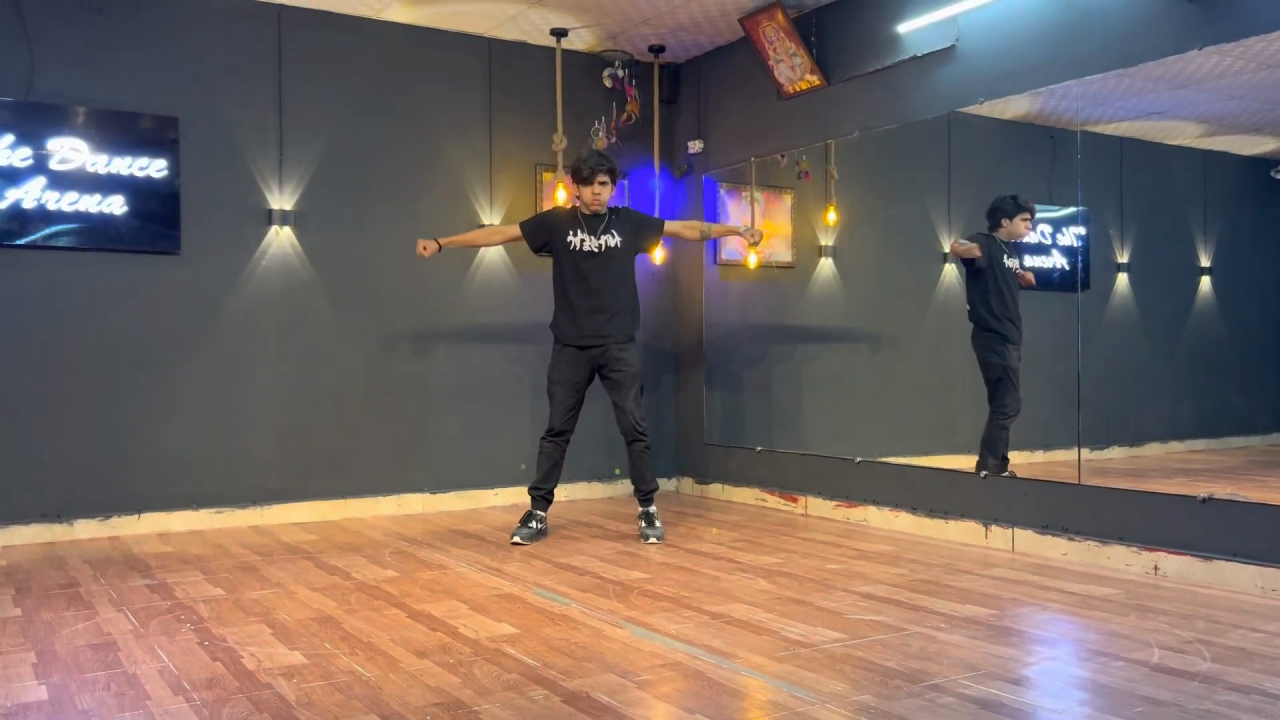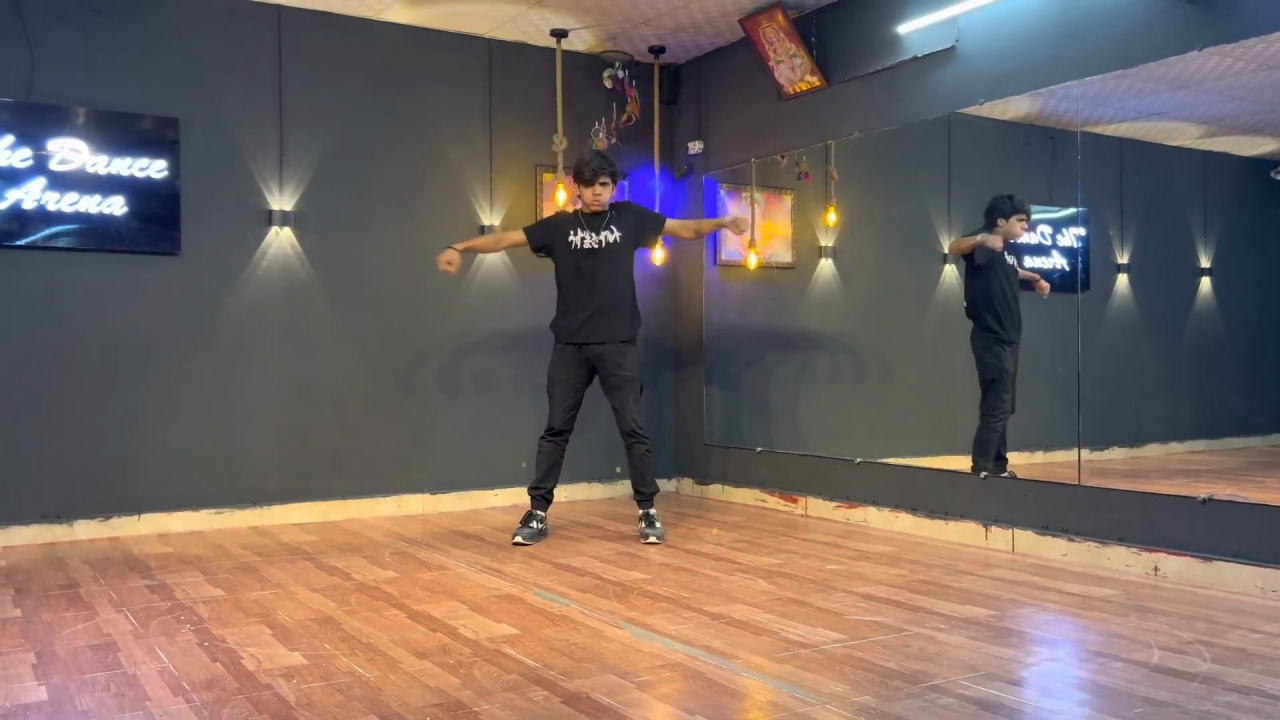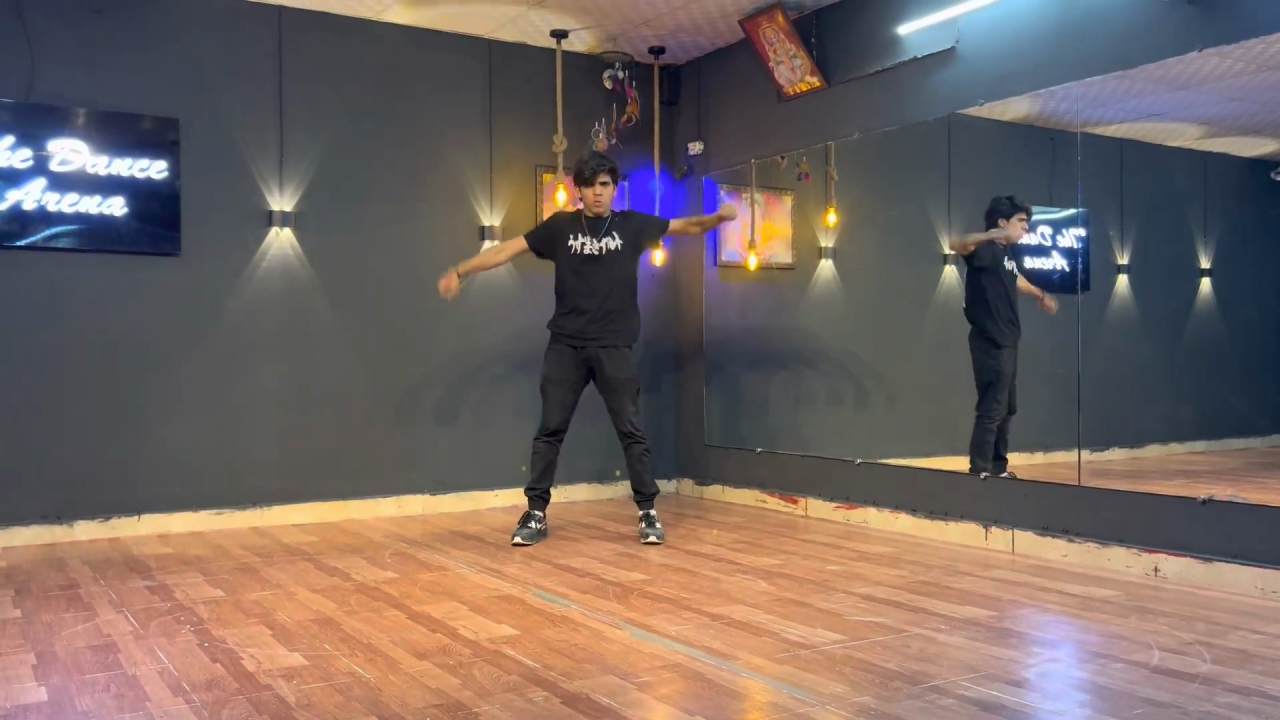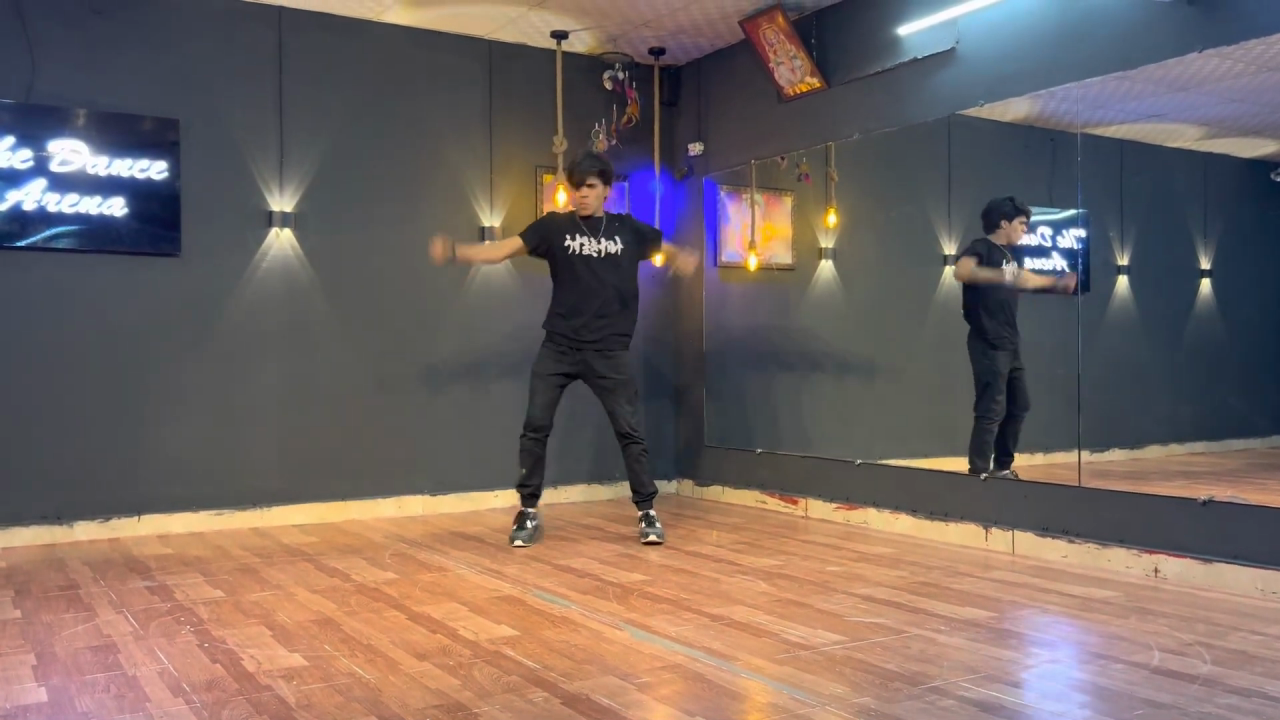
dt=0.1s
person 1, frame 1
left shoulder: (628, 222)
right shoulder: (556, 222)
left elbow: (686, 230)
right elbow: (501, 233)
left wrist: (731, 229)
right wrist: (442, 241)
left hip: (619, 344)
right hip: (570, 346)
left knee: (634, 427)
right knee: (557, 429)
left ankle: (647, 510)
right ankle: (537, 512)
person 1, frame 2
left shoulder: (629, 217)
right shoulder: (560, 225)
left elbow: (685, 229)
right elbow: (507, 238)
left wrist: (725, 222)
right wrist: (459, 248)
left hip: (618, 345)
right hip: (570, 345)
left knee: (633, 429)
right knee: (556, 429)
left ankle: (648, 511)
right ankle: (537, 512)
person 1, frame 3
left shoulder: (633, 222)
right shoulder: (560, 226)
left elbow: (685, 228)
right elbow: (509, 250)
left wrist: (717, 217)
right wrist: (459, 270)
left hip: (617, 349)
right hip: (567, 347)
left knee: (631, 431)
right knee: (550, 429)
left ankle: (647, 512)
right ankle: (535, 512)
person 1, frame 4
left shoulder: (629, 229)
right shoulder: (554, 226)
left elbow: (669, 249)
right elbow: (502, 249)
left wrist: (685, 259)
right wrist: (454, 252)
left hip: (610, 350)
right hip: (560, 347)
left knee: (629, 431)
right knee: (536, 425)
left ankle: (647, 512)
right ankle: (528, 512)
person 2, frame 1
left shoulder: (1008, 249)
right shoulder: (987, 246)
right elbow: (958, 248)
left wrist: (1021, 274)
right wrist: (965, 249)
left hip: (1007, 339)
right hip: (992, 338)
left knee: (1006, 407)
right knee: (1005, 406)
left ankle: (998, 466)
right ankle: (986, 468)
person 2, frame 2
left shoulder: (1004, 247)
right shoulder: (987, 244)
right elbow: (955, 247)
left wrist: (1035, 280)
right wrist: (979, 239)
left hip: (1006, 339)
right hip: (992, 338)
left knee: (1003, 407)
right knee: (995, 407)
left ankle: (997, 466)
right ankle: (982, 468)
person 2, frame 3
left shoulder: (1006, 251)
right shoulder: (986, 246)
right elbow: (958, 245)
left wrist: (1039, 295)
right wrist: (986, 236)
left hip: (1007, 342)
right hip: (987, 342)
left knee: (1006, 409)
right knee: (991, 410)
left ankle: (998, 467)
right ankle: (979, 470)
person 2, frame 4
left shoulder: (1006, 253)
right shoulder: (981, 248)
left elbow: (1023, 279)
right elbow: (962, 272)
left wrist: (1056, 282)
right wrist: (1002, 276)
left hip: (1009, 342)
right hip: (988, 343)
left knee: (1019, 406)
right knee: (991, 410)
left ankle: (1002, 465)
right ankle: (979, 471)
